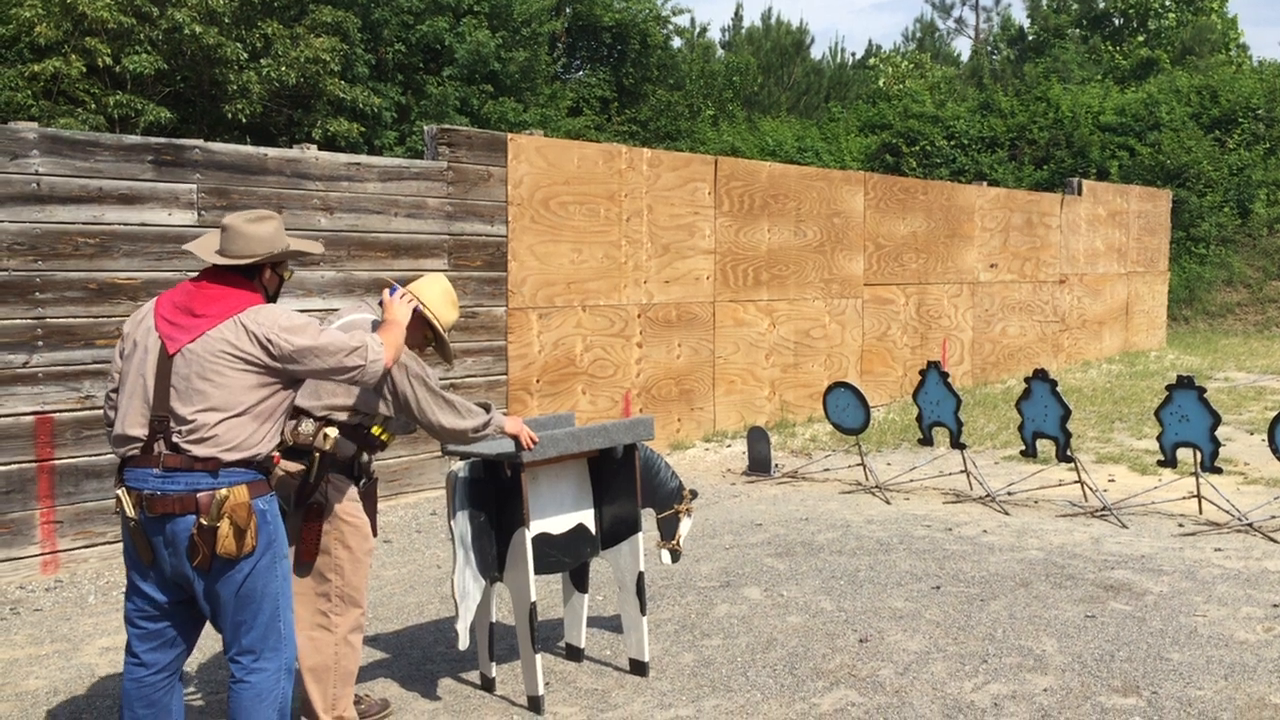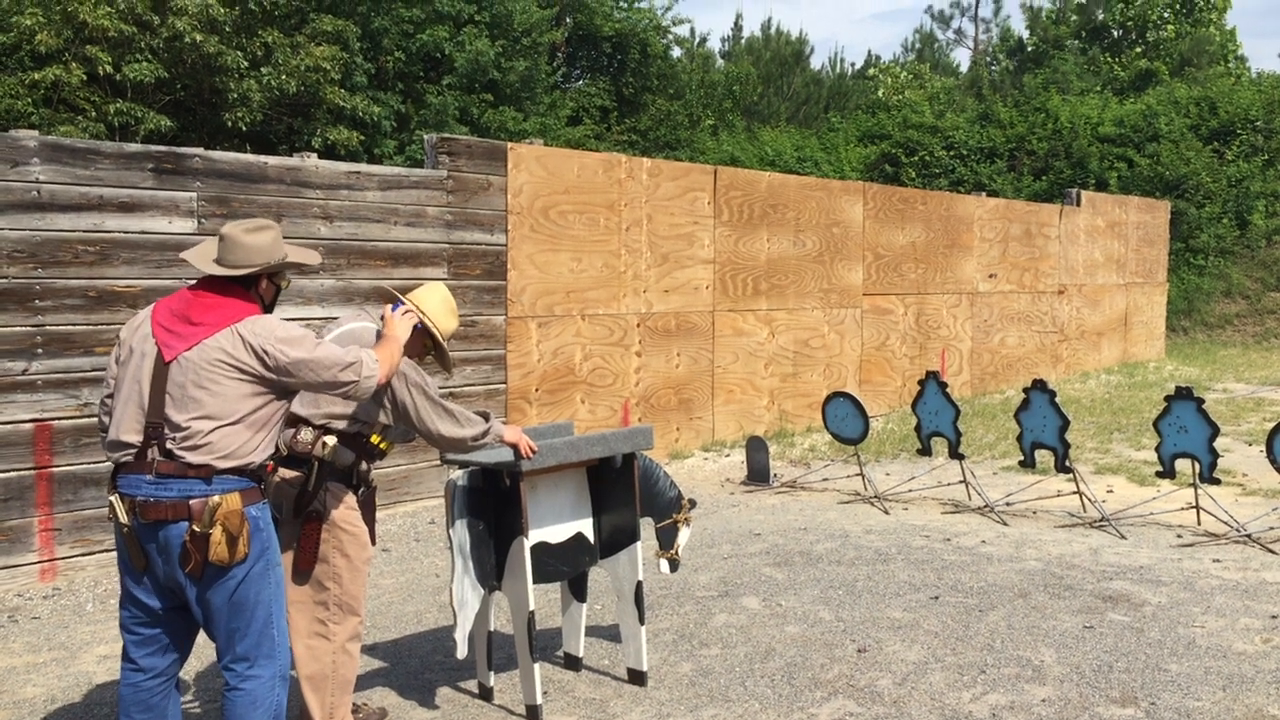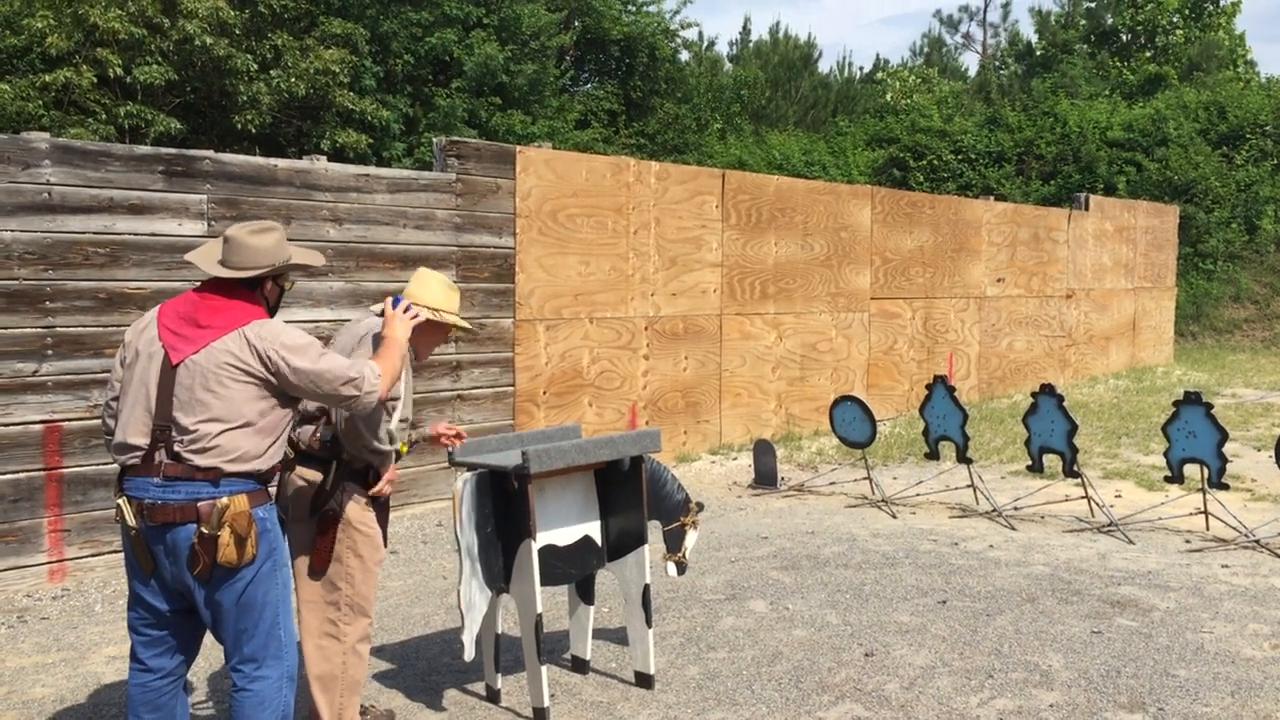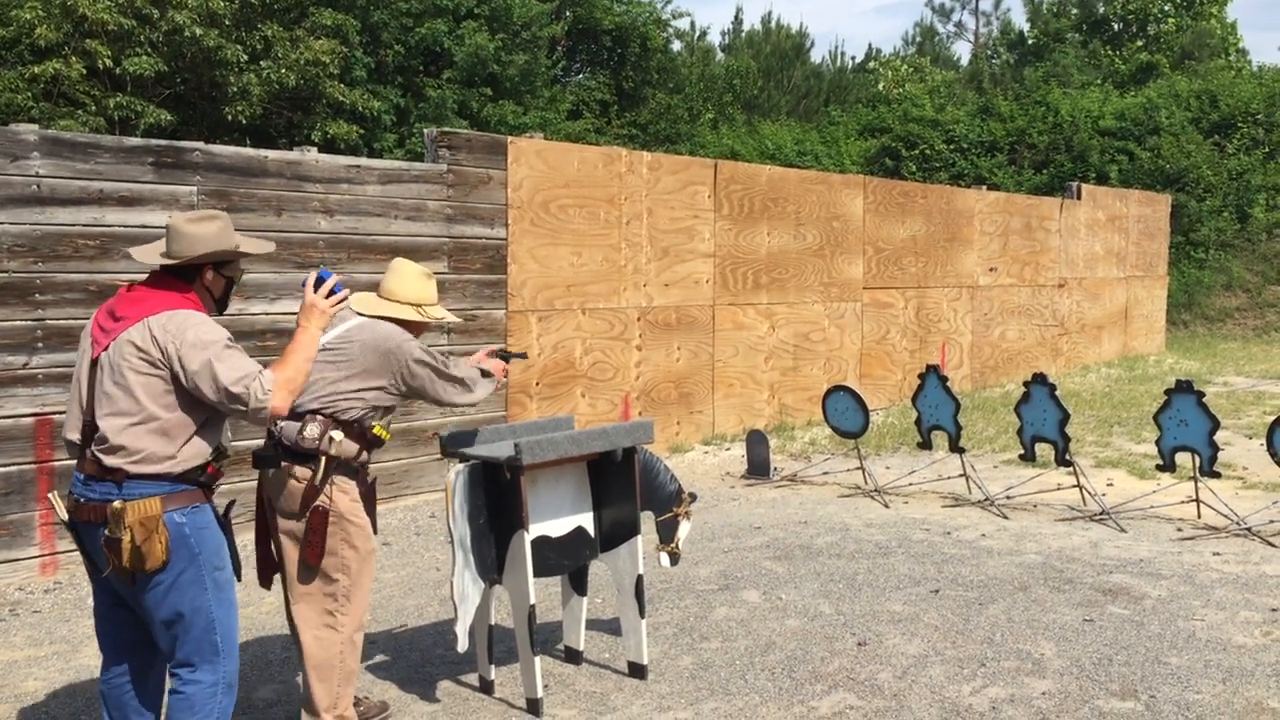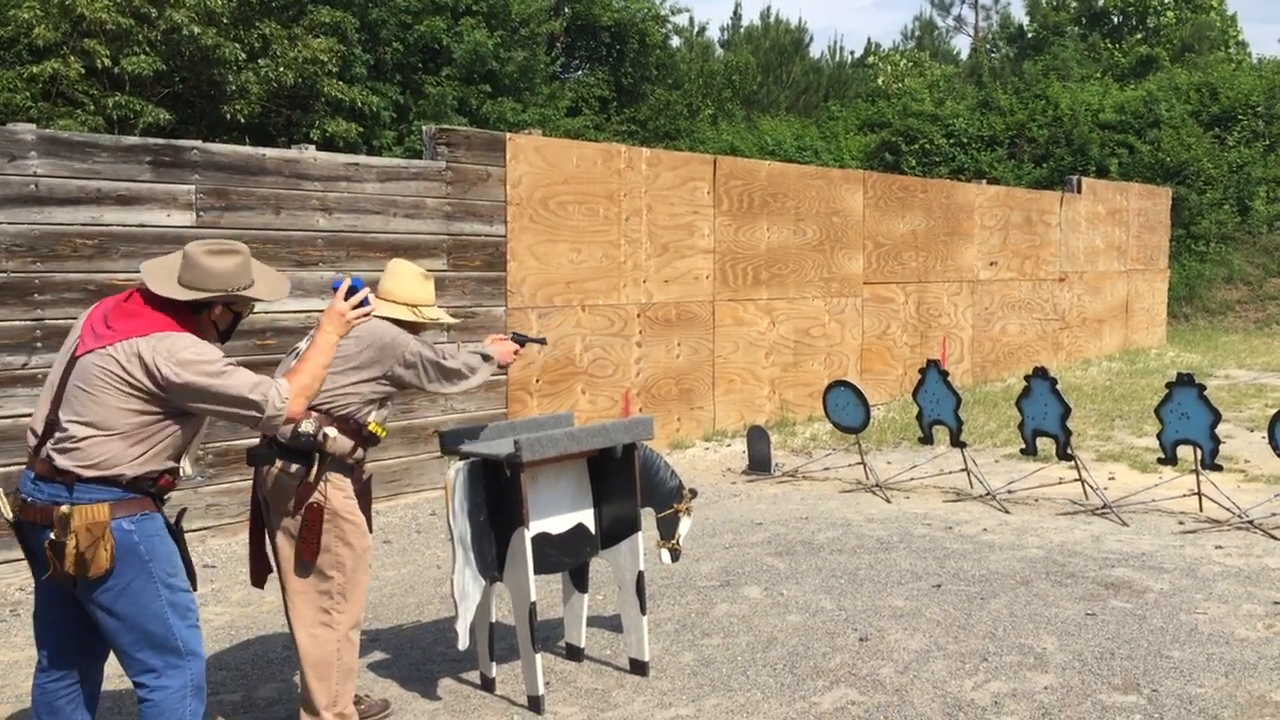
dt=1s
person 1, frame 1
left shoulder: (146, 316)
right shoulder: (267, 326)
left elbow: (113, 410)
right elbow: (374, 359)
right wrist: (395, 320)
left hip: (144, 504)
right hip: (223, 504)
left knee: (151, 653)
right knee: (262, 657)
person 1, frame 2
left shoulder: (143, 323)
right shoulder: (262, 336)
left elbow: (107, 415)
right elbow: (367, 375)
right wrist: (394, 336)
left hip: (136, 507)
right hip: (215, 510)
left knee: (148, 659)
right knee: (257, 663)
person 1, frame 3
left shoulder: (147, 325)
right shoulder: (267, 339)
left elbow: (112, 418)
right elbow: (369, 387)
right wrist: (394, 335)
left hip: (143, 509)
right hip: (222, 515)
left knee: (156, 659)
right knee: (264, 665)
person 1, frame 4
left shoulder: (113, 314)
right shoulder: (182, 327)
left elbow: (98, 414)
right elbow: (270, 399)
right wrist: (309, 327)
left hip: (96, 505)
right hip: (158, 513)
left knee: (127, 659)
right knee: (207, 666)
person 1, frame 5
left shoulder: (110, 311)
right shoulder: (172, 352)
right elbow: (283, 405)
right wrist: (328, 334)
left hip: (45, 504)
right hip: (103, 519)
left knee: (65, 661)
right knee: (173, 666)
person 2, frame 1
left shoulder: (357, 320)
left elbow: (405, 406)
right elbow: (439, 413)
right wrist: (499, 422)
left hip: (308, 468)
right hip: (323, 474)
left knee: (323, 598)
right knee: (337, 603)
person 2, frame 2
left shoulder: (356, 328)
left elbow: (409, 415)
right elbow: (438, 421)
right wrist: (498, 431)
left hip: (303, 476)
right hip: (323, 484)
left knee: (319, 607)
right knee: (335, 611)
person 2, frame 3
left shoulder: (370, 328)
right shoulder: (385, 335)
right elbow: (356, 407)
left wrist: (423, 434)
right wrist: (383, 462)
left hip: (324, 481)
right hip: (336, 486)
left knee: (332, 608)
right knee: (345, 612)
person 2, frame 4
left shoulder: (350, 322)
right shoulder: (392, 343)
left elbow: (429, 368)
right elbow: (448, 385)
left wrist: (469, 364)
right wrist: (487, 374)
left hip: (291, 469)
right hip: (322, 479)
left knee: (315, 599)
right knee: (339, 603)
person 2, frame 5
left shoulder: (352, 323)
right shoulder: (387, 339)
left elbow: (426, 360)
right elbow: (444, 370)
left wrist: (479, 349)
right wrist: (491, 356)
left hip: (285, 466)
right hip: (316, 475)
left knee: (315, 597)
right knee: (334, 600)
